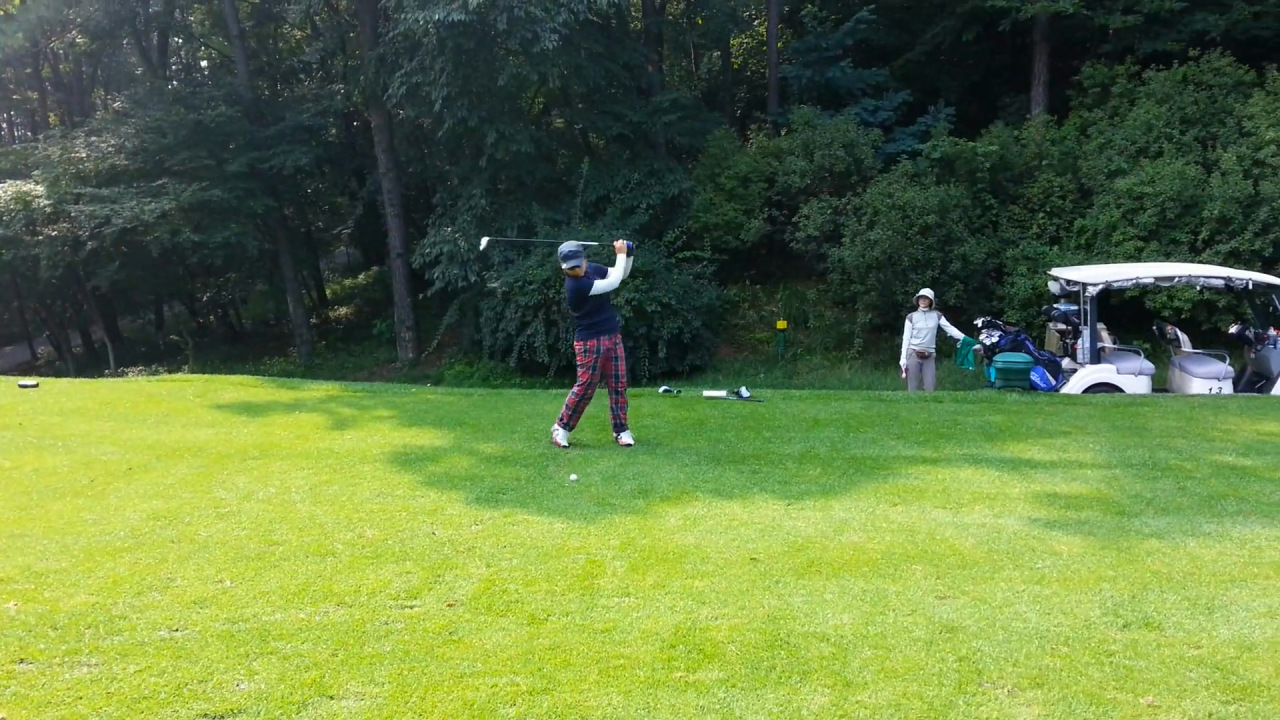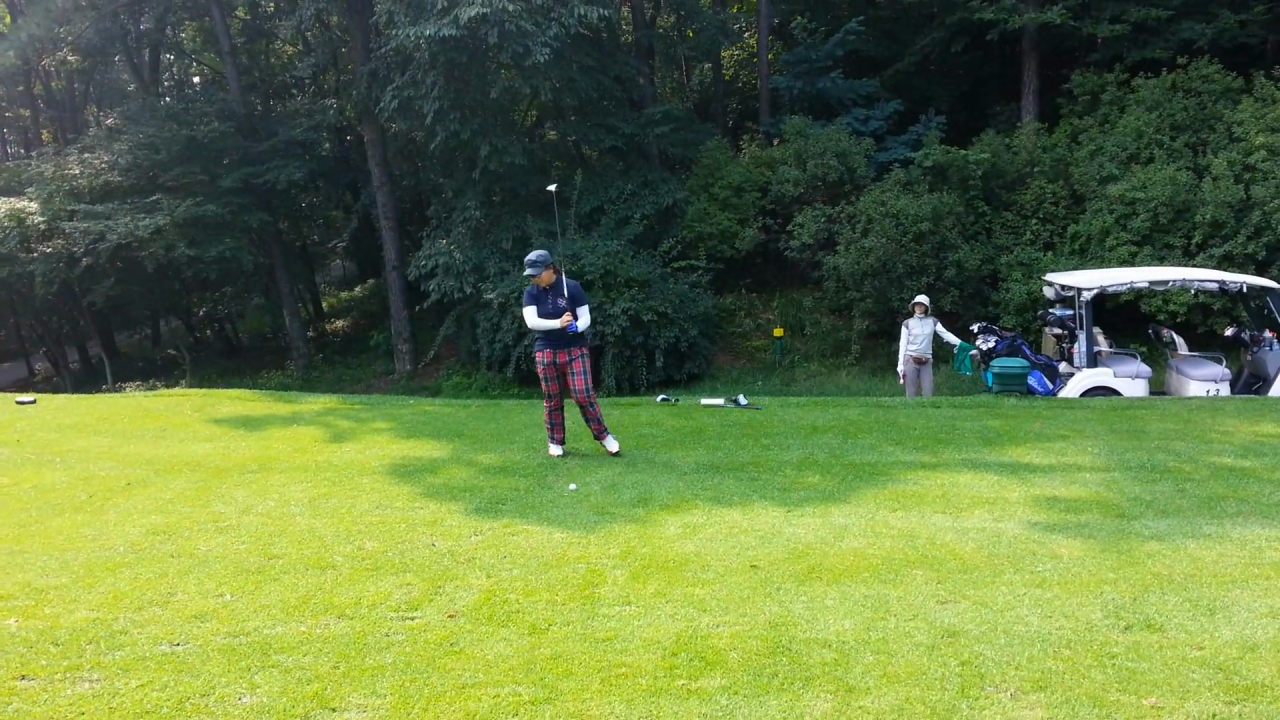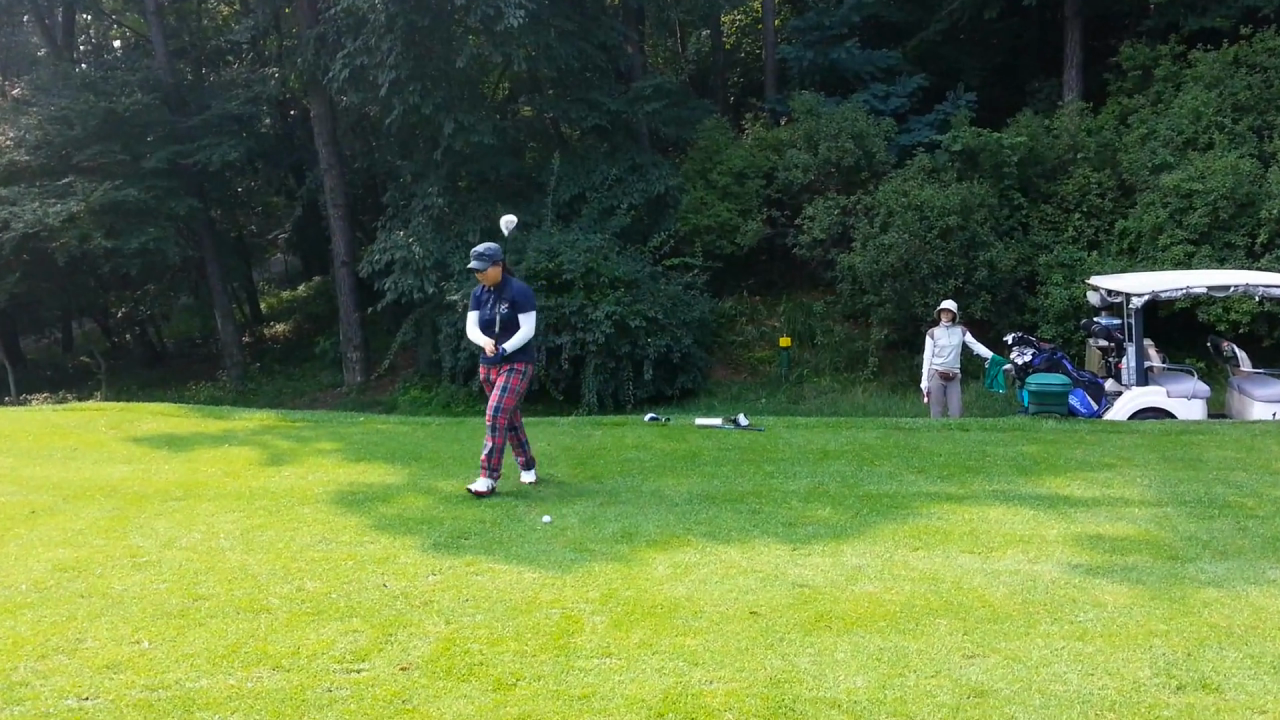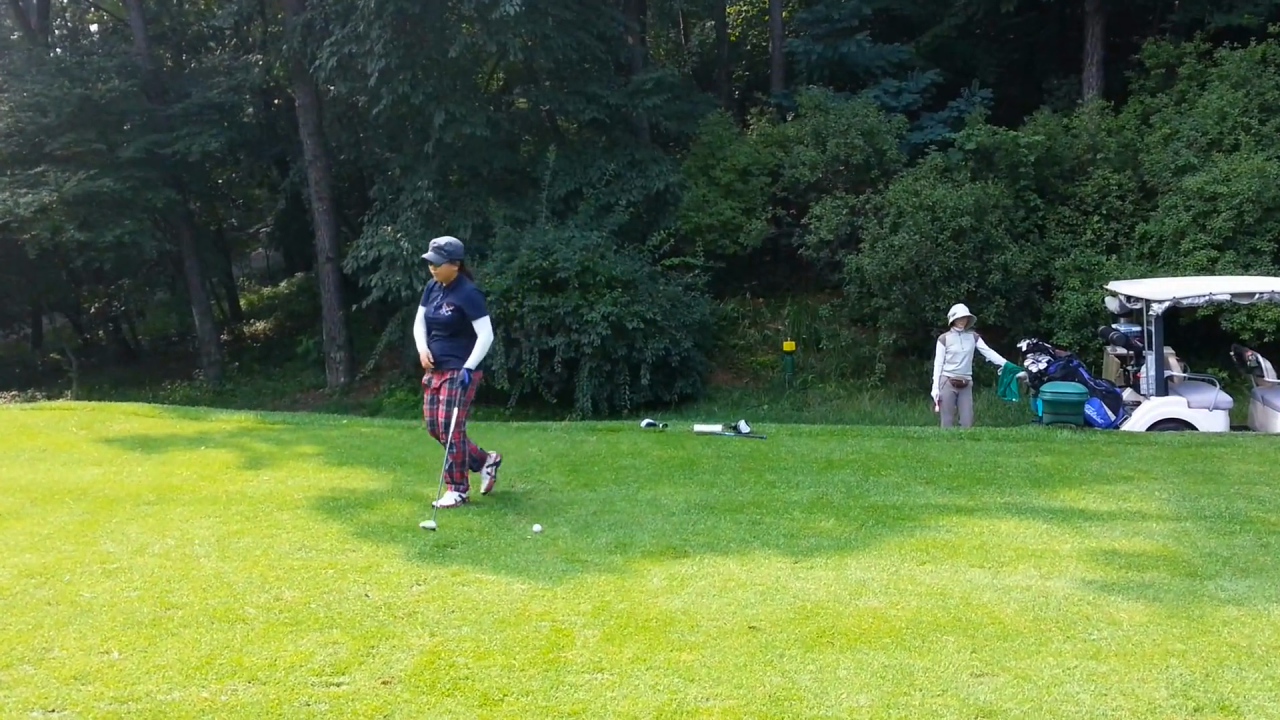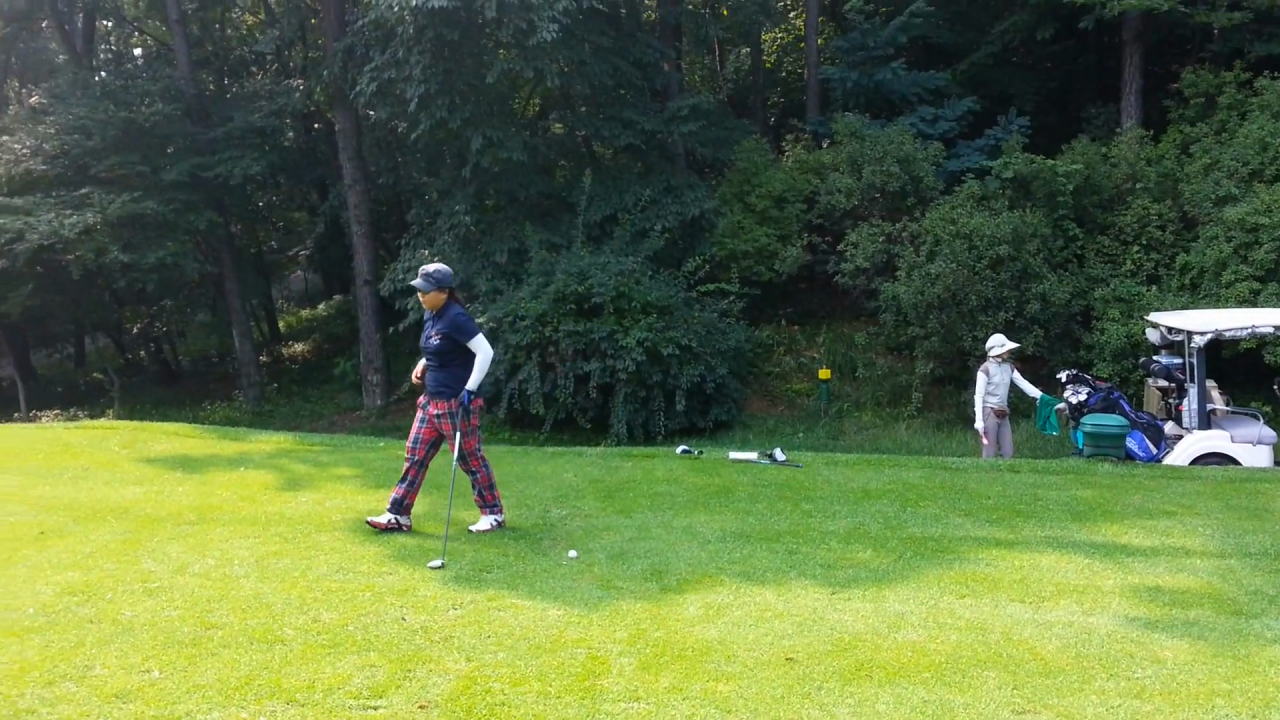
dt=0.3s
person 1, frame 1
left shoulder: (592, 270)
right shoulder: (574, 285)
left elbow: (621, 273)
right elbow: (611, 284)
right wrist: (620, 255)
left hip: (611, 336)
right hip: (590, 341)
left knee: (618, 384)
right knee: (585, 386)
right ankle: (562, 426)
person 1, frame 2
left shoulder: (572, 288)
right shoulder: (531, 293)
left elbow: (586, 319)
right elbow: (532, 321)
left wrist: (575, 327)
right wrist: (558, 324)
left hip: (575, 350)
right hip: (546, 352)
left knee: (584, 394)
right knee: (552, 400)
left ankle: (604, 436)
person 1, frame 3
left shoulder: (519, 290)
right shoulder: (478, 294)
left elbow: (528, 330)
right elbow: (471, 329)
left wrist: (504, 349)
right wrist: (485, 343)
left hip: (516, 364)
right hip: (488, 366)
left knee: (496, 416)
right knee: (509, 418)
left ankle: (489, 478)
right ankle: (527, 465)
person 1, frame 4
left shoulder: (469, 293)
right shoulder: (432, 287)
left elbow: (486, 335)
right elbow: (420, 322)
left wrist: (468, 368)
right wrist: (422, 348)
left hip: (460, 372)
right hip: (436, 369)
left knee: (450, 428)
right knee: (436, 426)
left ankle: (457, 489)
right ankle: (486, 460)
person 1, frame 5
left shoulder: (456, 318)
right shoulder: (431, 315)
left elbow: (485, 352)
left wrist: (470, 390)
right wrist: (422, 365)
left hip: (456, 401)
right hip: (431, 399)
left knee: (469, 458)
right knee: (415, 455)
left ankle: (493, 513)
right ankle: (398, 515)
